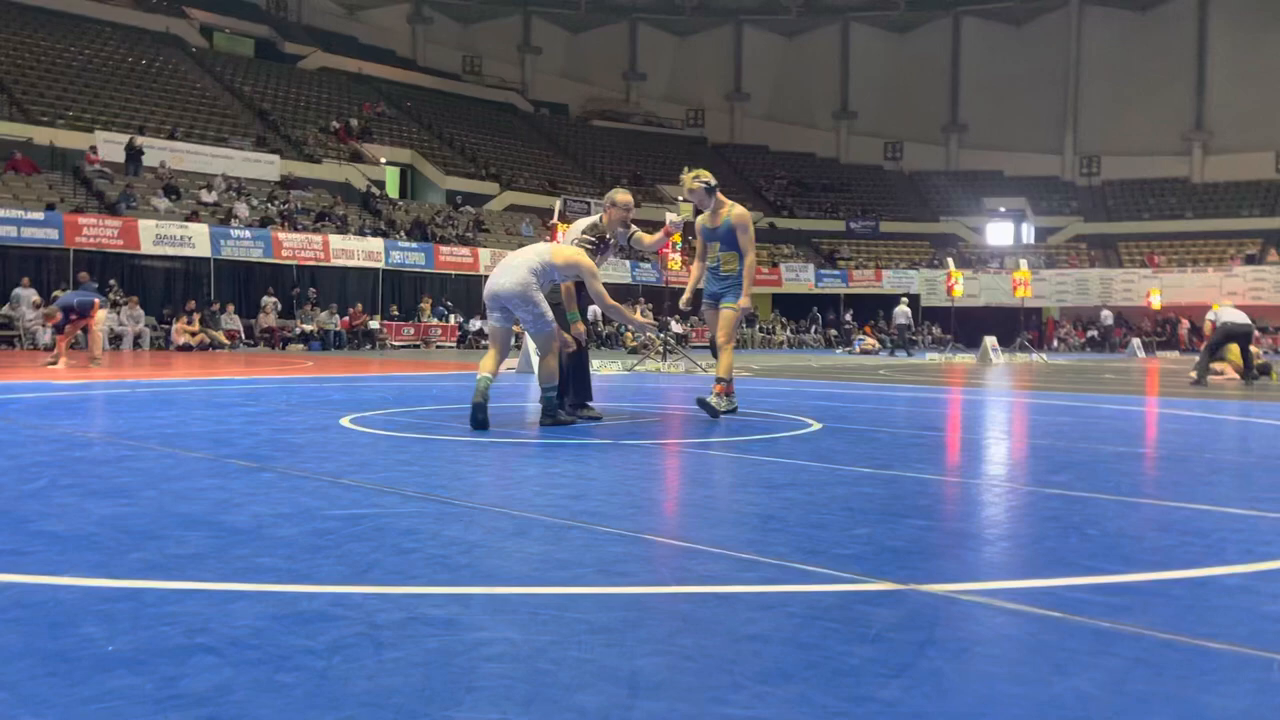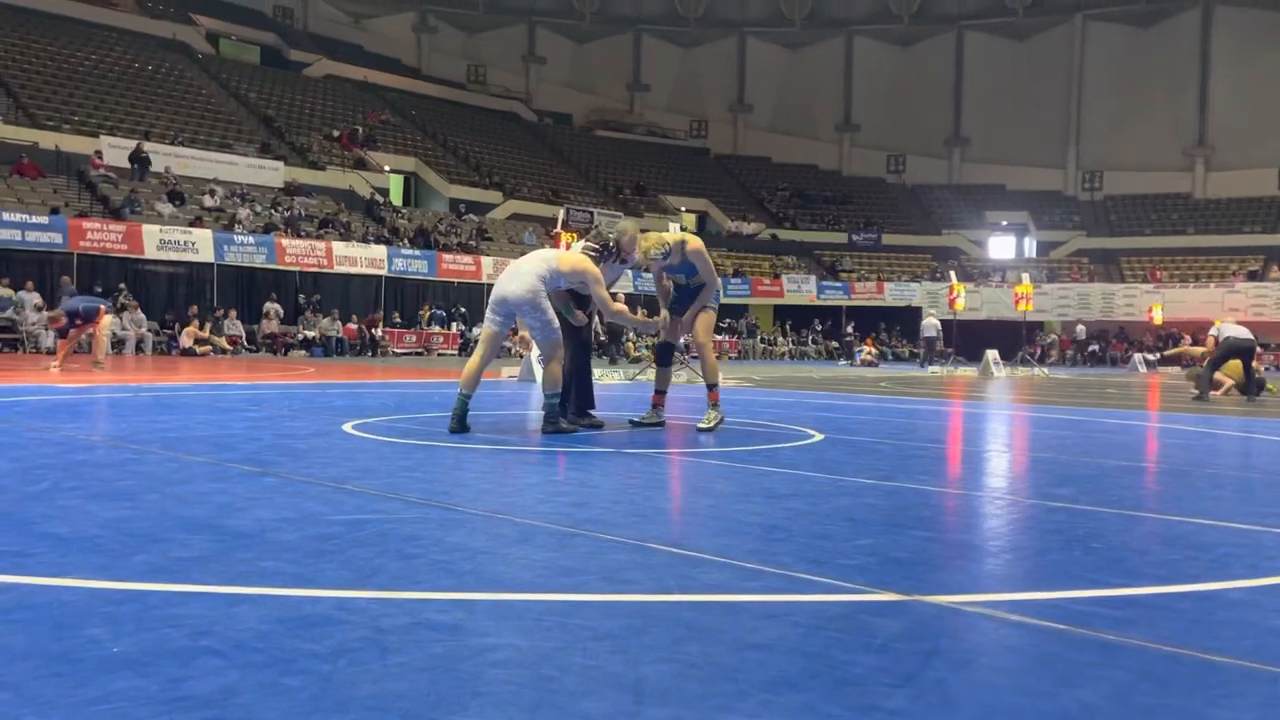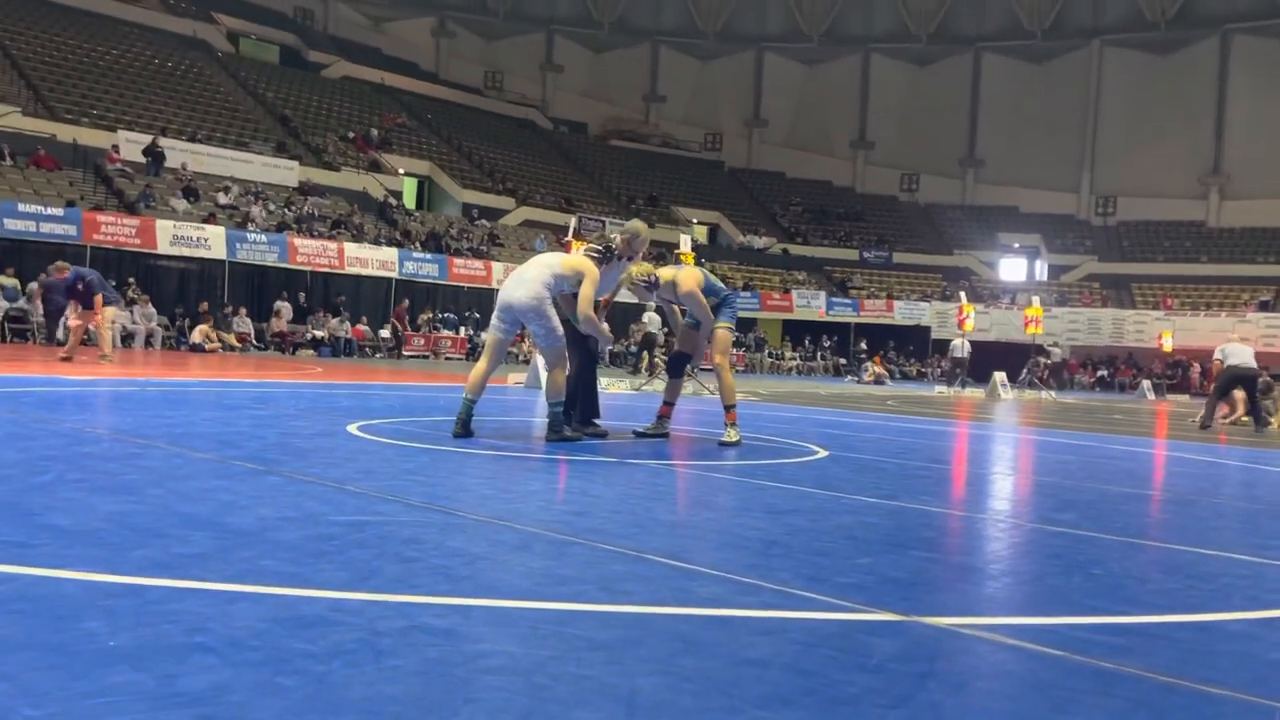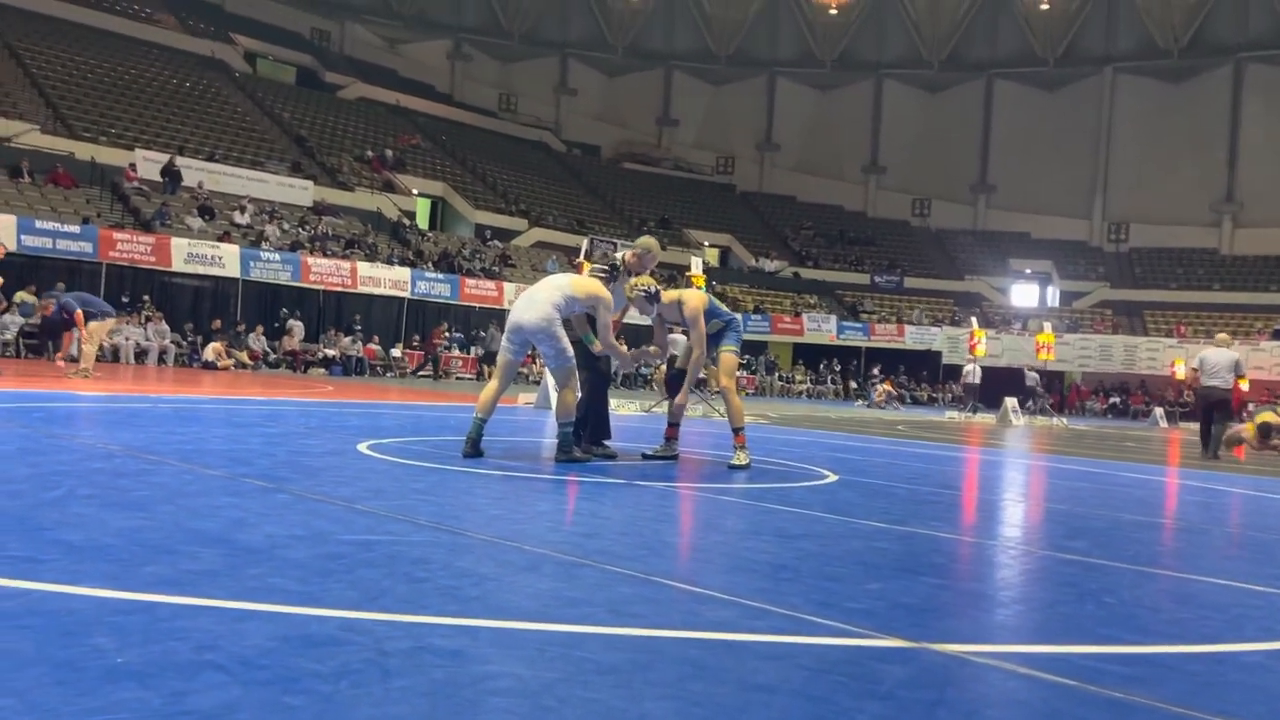
dt=1s
person 1, frame 1
left shoulder: (623, 230)
right shoulder: (582, 231)
left elbow: (650, 244)
right elbow: (566, 278)
left wrist: (667, 231)
right wrist: (574, 320)
left hip: (580, 283)
right hip: (558, 284)
left knee: (578, 341)
right knee: (576, 339)
left ankle: (558, 397)
right ankle: (576, 402)
person 1, frame 2
left shoulder: (629, 257)
right shoulder: (587, 250)
left wrist: (592, 303)
right wrist: (571, 312)
left hip: (585, 297)
right hip: (563, 295)
left knee: (583, 349)
right knee: (577, 349)
left ankle: (560, 404)
right ankle: (578, 410)
person 1, frame 3
left shoulder: (633, 257)
right shoulder: (595, 251)
left wrist: (603, 309)
left hip: (590, 303)
right hip: (568, 301)
left knee: (588, 357)
right knee: (583, 357)
left ankle: (566, 412)
right ankle: (583, 419)
person 1, frame 4
left shoulder: (640, 273)
right shoulder: (605, 268)
left wrist: (614, 325)
right wrist: (591, 342)
left hip: (599, 323)
left knee: (602, 377)
right knee: (595, 376)
left ankle: (578, 433)
right ankle: (591, 439)
person 2, frame 1
left shoulder: (738, 214)
right shoulder: (701, 221)
left elbow: (750, 256)
left wrist: (746, 294)
right wrist: (689, 291)
left hip: (734, 285)
right hip: (711, 285)
left knee: (723, 341)
right knee: (717, 345)
left ankle: (717, 398)
right ankle: (730, 398)
person 2, frame 2
left shoulder: (692, 247)
right shoulder: (649, 249)
left elbow: (713, 282)
left wrist: (690, 315)
right wrist: (664, 310)
left hip: (704, 289)
right hip: (680, 291)
left knee: (702, 344)
right knee: (663, 348)
left ankle: (714, 409)
right ankle: (656, 411)
person 2, frame 3
left shoulder: (684, 287)
right shoulder: (657, 285)
left elbow: (708, 320)
right elbow: (670, 310)
left wrist: (698, 350)
right wrist: (681, 339)
left hip: (722, 305)
right hip: (700, 307)
left knee: (718, 362)
right knee: (675, 361)
left ankle: (732, 427)
right ankle: (662, 422)
person 2, frame 4
left shoulder: (689, 304)
right shoulder: (659, 311)
left elbow: (700, 353)
right elbow: (661, 350)
left wrist: (685, 392)
right wrist: (639, 353)
left hip: (727, 328)
right hip: (705, 332)
left knee: (725, 385)
right knee: (674, 381)
left ankle: (741, 450)
right ankle: (670, 444)
person 3, frame 1
left shoulder: (558, 250)
right shoulder: (582, 261)
right elbow: (607, 305)
right wrist: (634, 321)
left hip: (495, 281)
right hip: (519, 284)
left knee: (497, 350)
right knee: (550, 349)
left ankle: (480, 394)
right ankle: (549, 412)
person 3, frame 2
left shoulder: (562, 256)
right shoulder: (589, 268)
right elbow: (611, 312)
right wrist: (640, 323)
left hip: (503, 285)
right hip: (527, 291)
left knee: (482, 354)
right knee: (554, 356)
left ankle: (458, 416)
right ankle: (552, 419)
person 3, frame 3
left shoulder: (564, 259)
right shoulder: (591, 270)
right elbow: (585, 315)
right wrist: (604, 336)
left hip: (508, 290)
right hip: (532, 297)
left knee: (488, 361)
right knee: (557, 363)
left ankle: (462, 421)
right ankle: (556, 427)
person 3, frame 4
left shoulder: (569, 278)
right shoulder: (603, 294)
right elbow: (607, 343)
left wrist: (592, 343)
right wrist: (627, 360)
left hip: (518, 312)
right hip: (542, 318)
left knee: (499, 380)
right knee: (568, 384)
left ankle: (472, 441)
right ankle: (565, 448)
